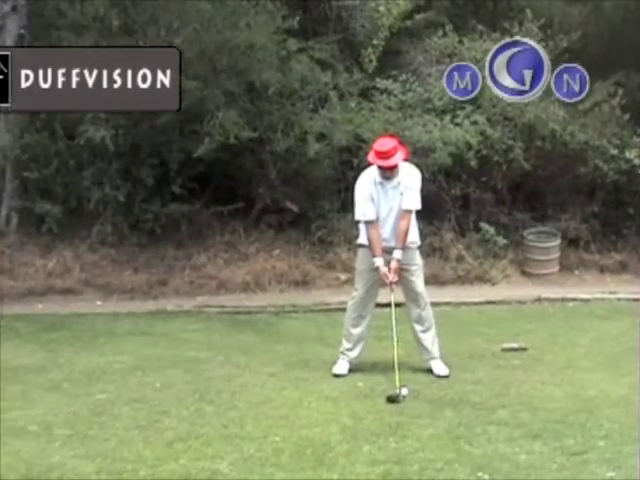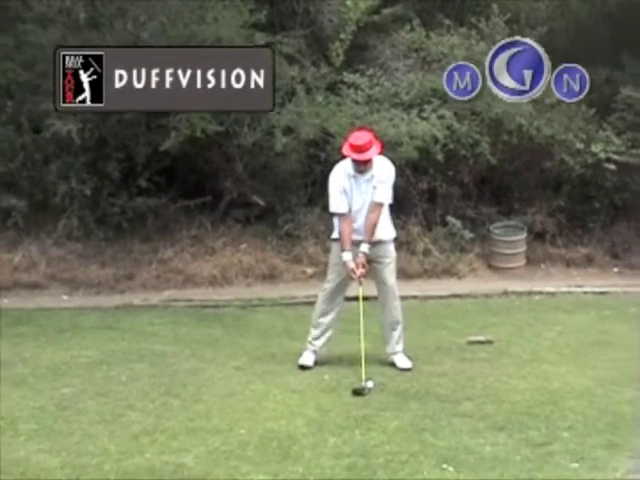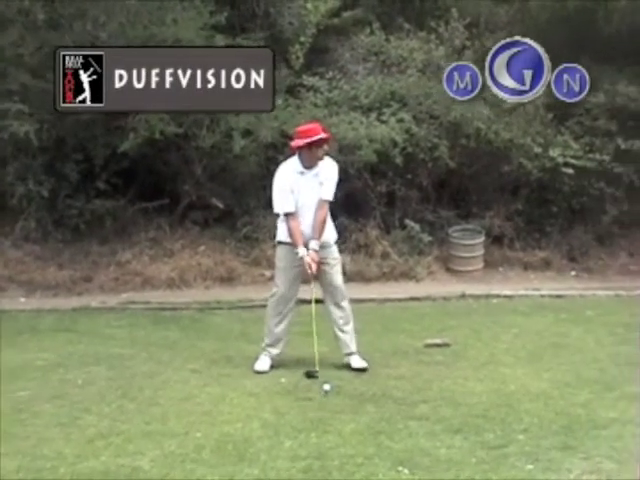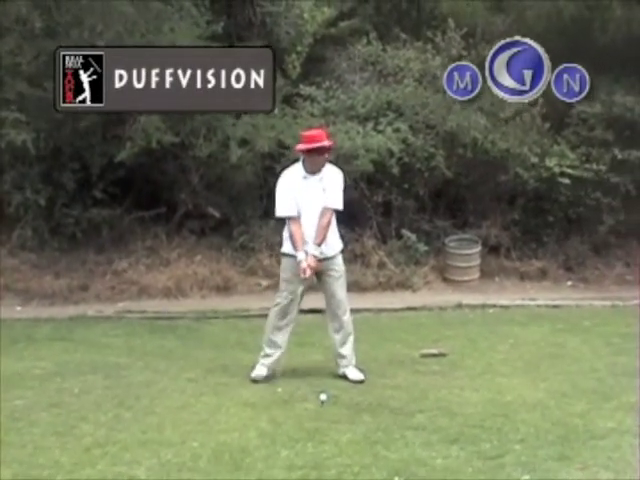
dt=1s
person 1, frame 1
left shoulder: (411, 174)
right shoulder: (365, 182)
left elbow: (405, 217)
right elbow: (371, 225)
left wrist: (397, 256)
right wrist: (379, 262)
left hip: (406, 247)
right hip: (372, 247)
left knee: (419, 300)
right knee: (360, 301)
left ankle: (433, 357)
right ankle: (346, 356)
person 1, frame 2
left shoulder: (385, 168)
right shoulder: (338, 174)
left elbow: (375, 211)
right elbow: (344, 218)
left wrist: (364, 250)
right wrist: (348, 256)
left hip: (380, 240)
right hip: (346, 240)
left knee: (390, 293)
right knee: (331, 291)
left ankle: (396, 350)
right ankle: (312, 348)
person 1, frame 3
left shoulder: (330, 167)
right shoulder: (285, 173)
left elbow: (322, 208)
right elbow: (290, 217)
left wrist: (314, 247)
right wrist: (302, 252)
left hip: (324, 242)
right hip: (290, 243)
left knee: (338, 293)
right knee: (281, 296)
left ankle: (350, 352)
right ankle: (268, 352)
person 1, frame 4
left shoulder: (334, 175)
right shoulder: (288, 179)
left elbow: (326, 215)
right elbow: (292, 221)
left wrist: (314, 252)
right wrist: (301, 256)
left hip: (328, 252)
right hip: (295, 253)
left knee: (339, 307)
right knee: (283, 307)
left ankle: (347, 363)
right ankle: (266, 362)
